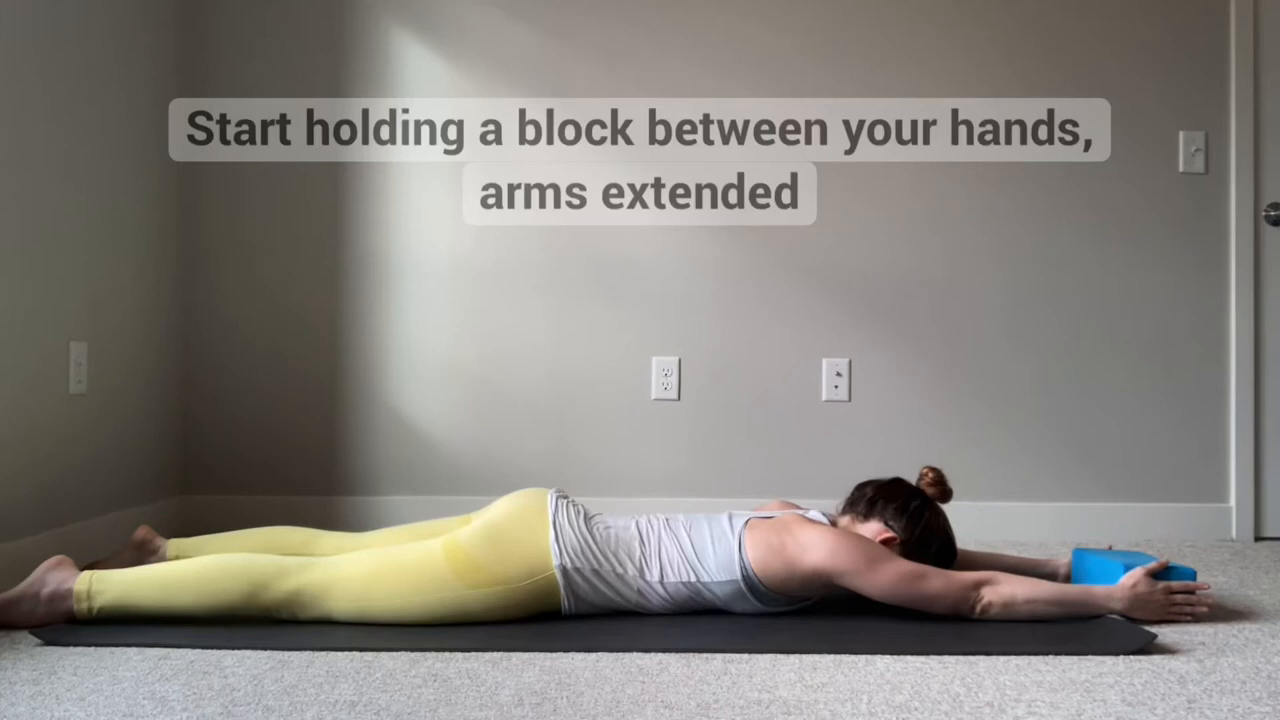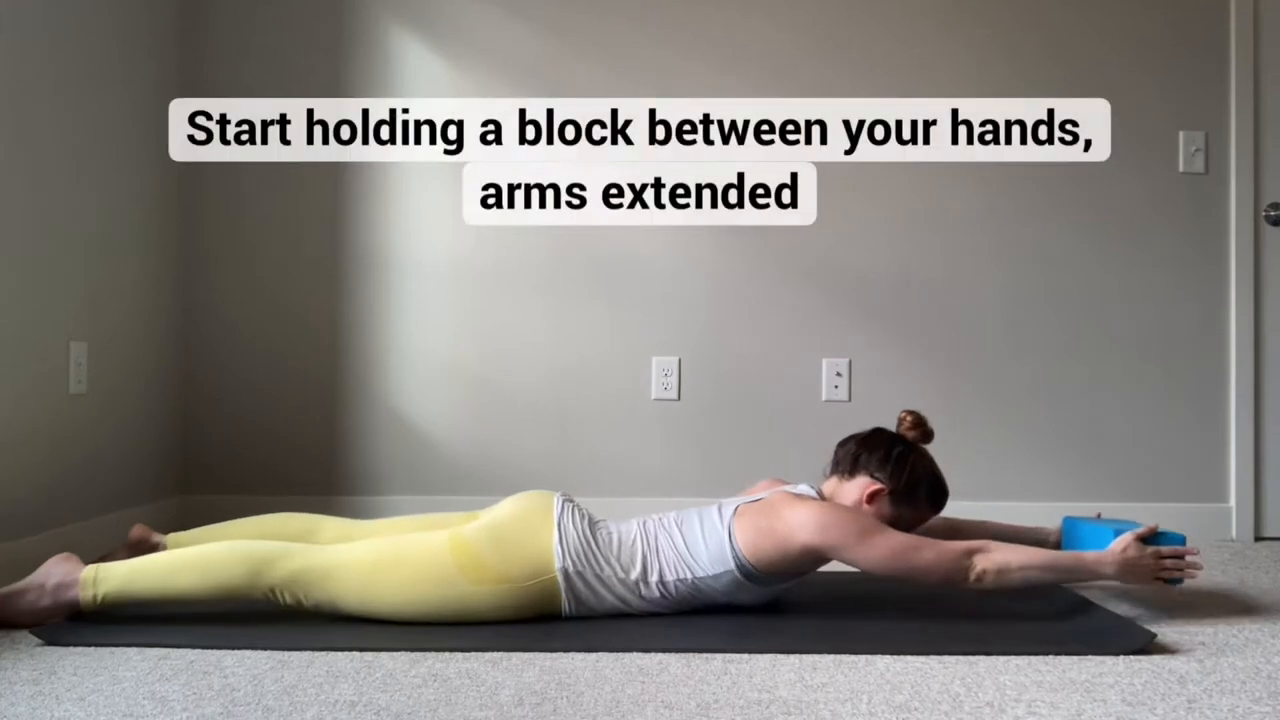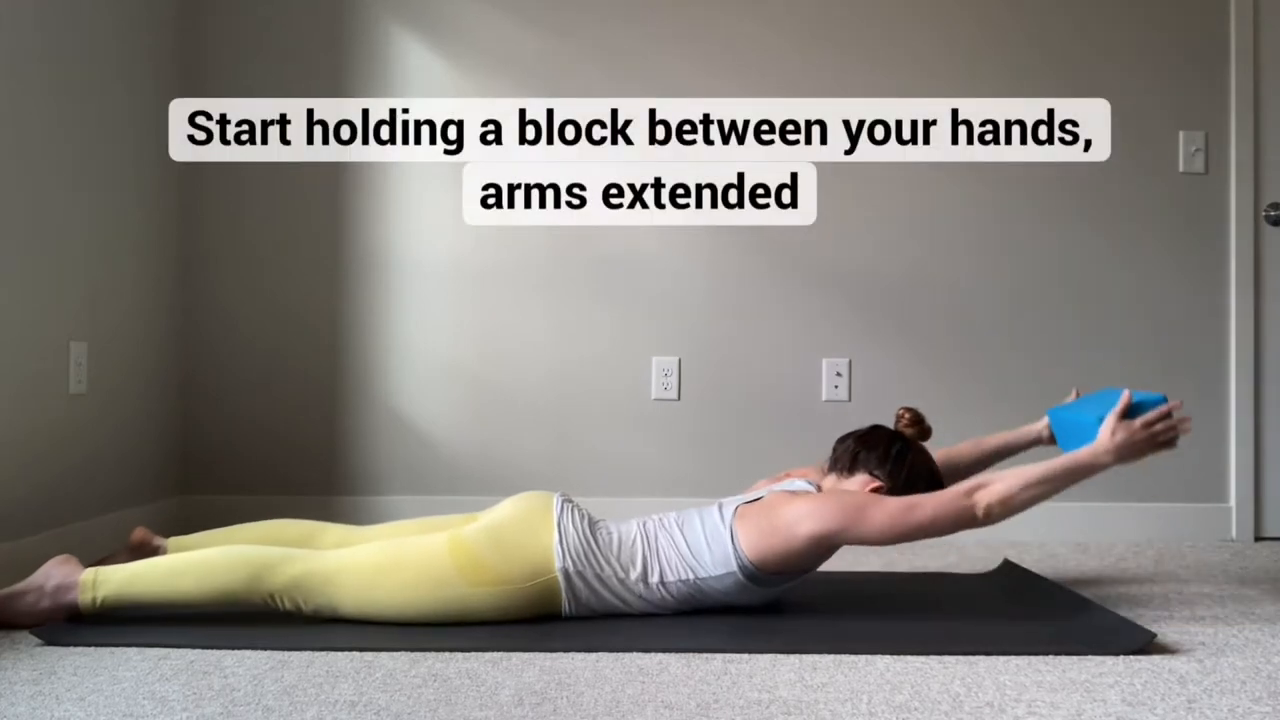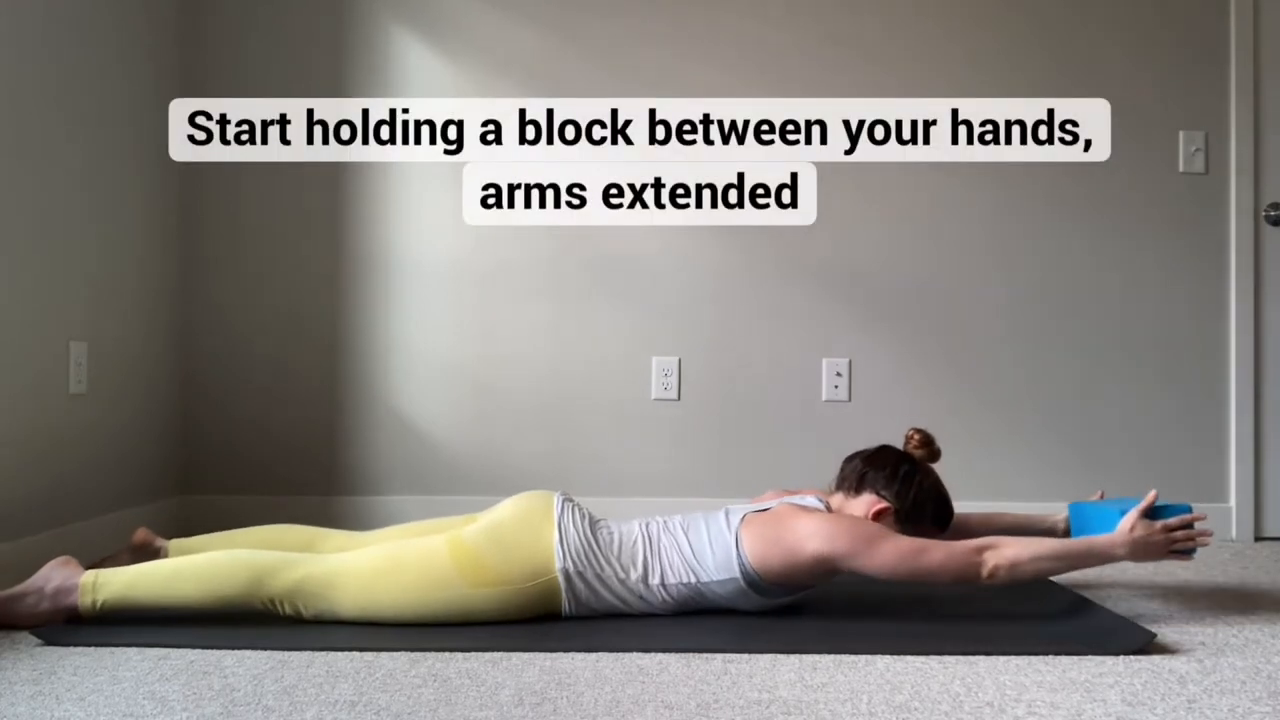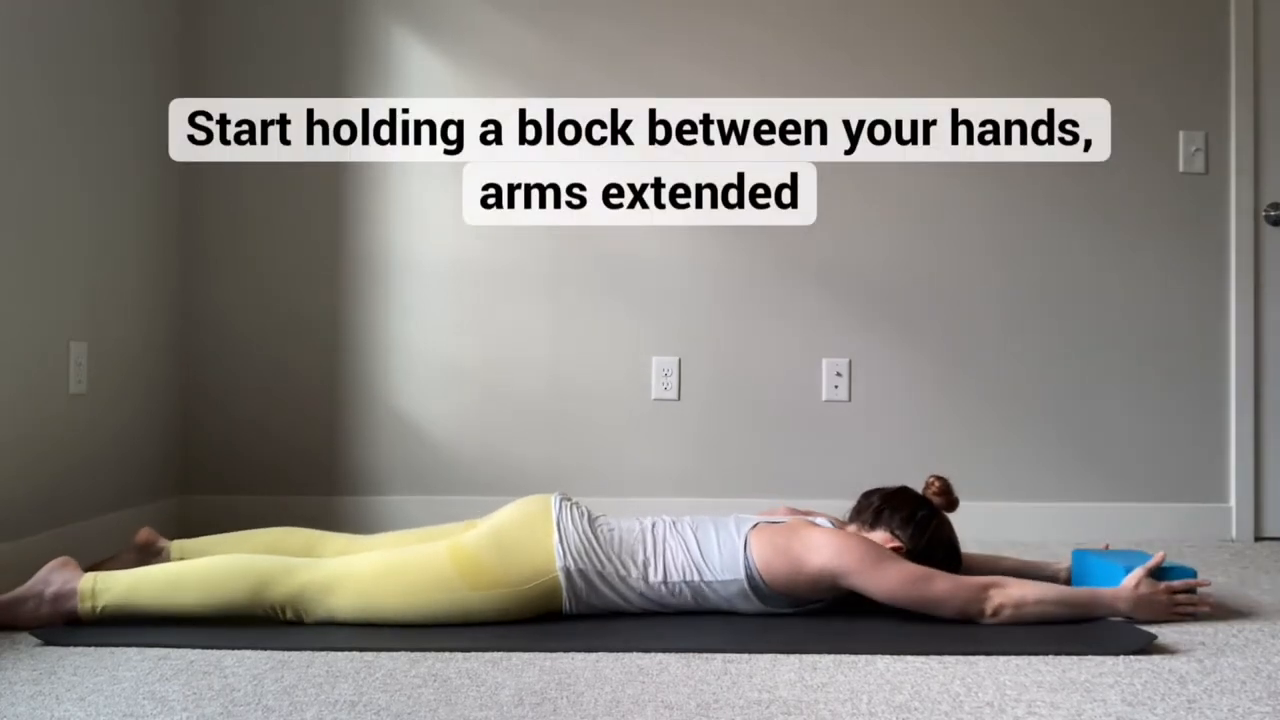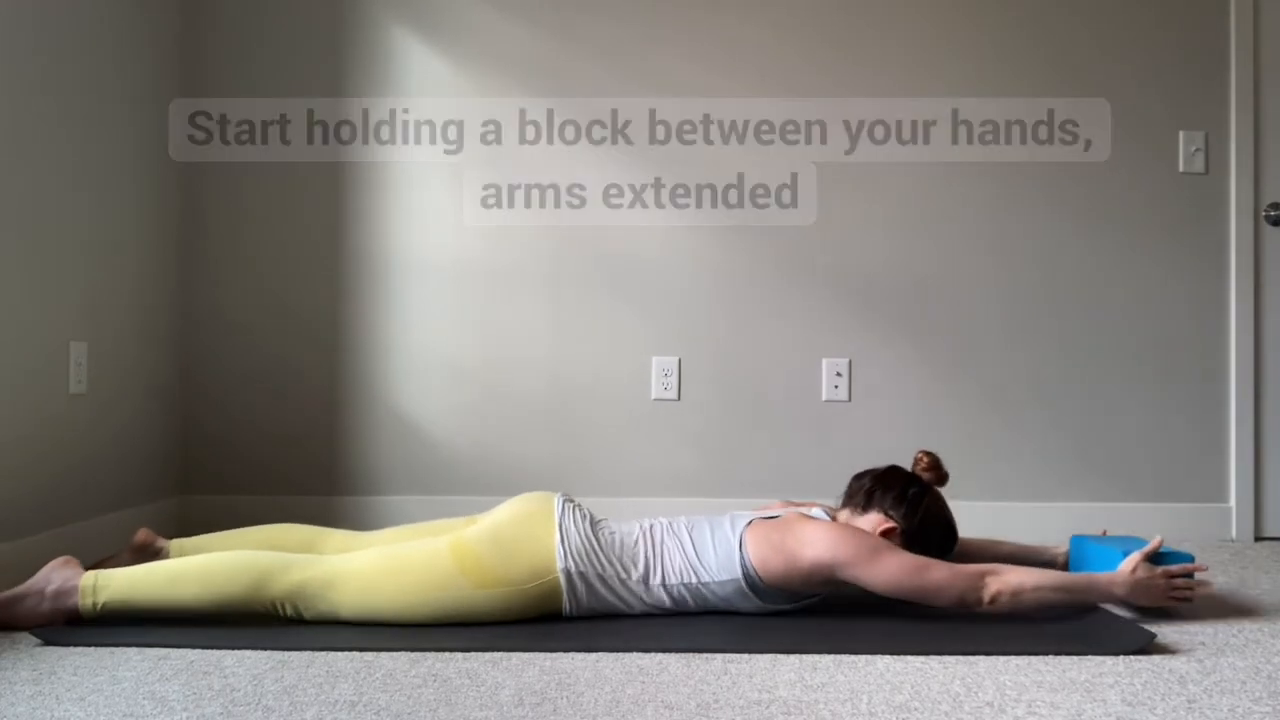
dt=0.7s
person 1, frame 1
left shoulder: (811, 521)
right shoulder: (825, 552)
left elbow: (949, 554)
right elbow: (969, 595)
left wrist: (1066, 561)
right wrist: (1113, 600)
left hip: (541, 529)
right hip: (534, 561)
left knee: (339, 548)
right knee: (310, 587)
left ankle: (167, 551)
person 1, frame 2
left shoulder: (801, 492)
right shoulder: (820, 525)
left elbow: (945, 528)
right elbow: (966, 568)
left wrist: (1065, 530)
right wrist: (1103, 567)
left hip: (540, 525)
right hip: (536, 567)
left knee: (334, 539)
right knee: (303, 579)
left ankle: (156, 546)
person 1, frame 3
left shoulder: (811, 480)
right shoulder: (823, 519)
left elbow: (934, 474)
right elbow: (966, 510)
left wrist: (1043, 431)
right wrist: (1099, 456)
left hip: (543, 529)
right hip: (538, 567)
left knee: (333, 546)
right knee: (307, 585)
left ankle: (160, 552)
person 1, frame 4
left shoulder: (811, 502)
right shoulder: (827, 538)
left elbow: (950, 524)
right elbow: (975, 564)
left wrist: (1066, 519)
right wrist: (1112, 549)
left hip: (541, 528)
right hip: (541, 568)
left knee: (336, 548)
right knee: (307, 589)
left ankle: (162, 551)
person 1, frame 5
left shoulder: (816, 525)
right shoulder: (833, 556)
left elbow: (954, 557)
right elbow: (972, 600)
left wrist: (1076, 563)
right wrist: (1115, 602)
left hip: (549, 532)
right hip: (543, 564)
left knee: (345, 552)
right knee: (310, 591)
left ankle: (165, 554)
person 1, frame 6
left shoulder: (817, 518)
right shoulder: (831, 550)
left elbow: (946, 543)
right elbow: (976, 592)
left wrist: (1080, 549)
right wrist: (1115, 590)
left hip: (544, 531)
right hip: (543, 568)
left knee: (342, 549)
right knee: (310, 589)
left ankle: (165, 552)
